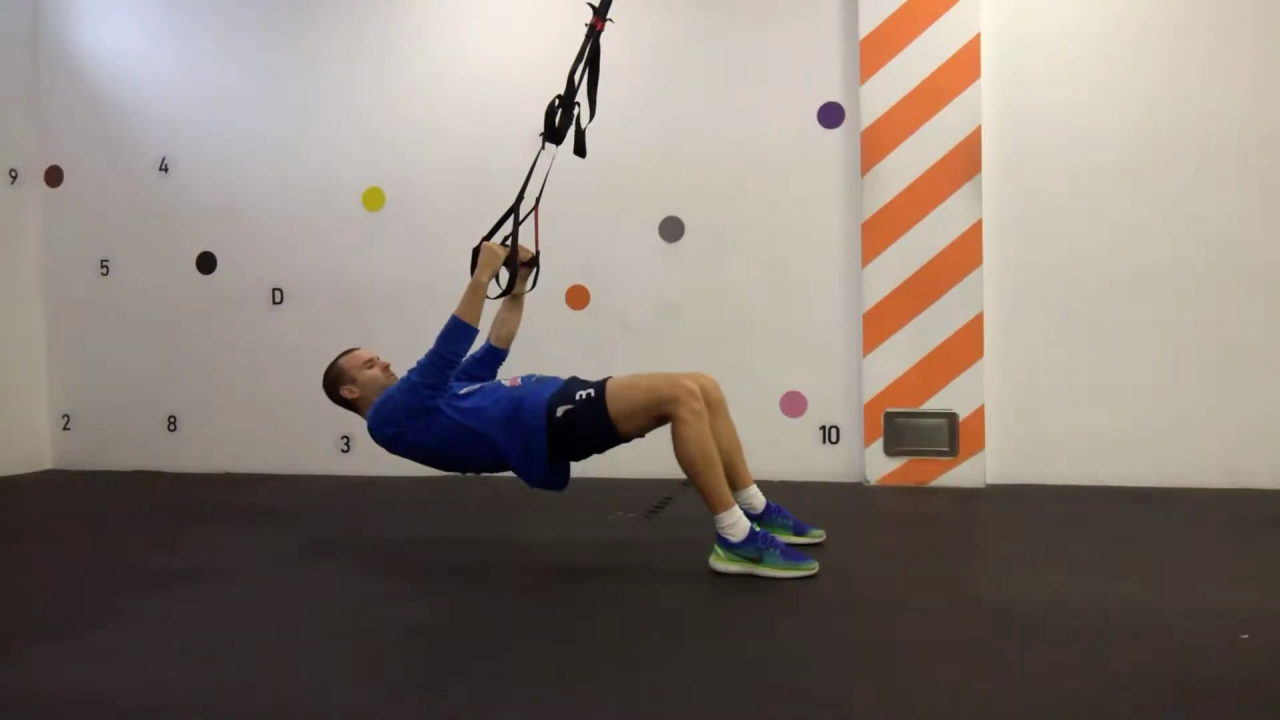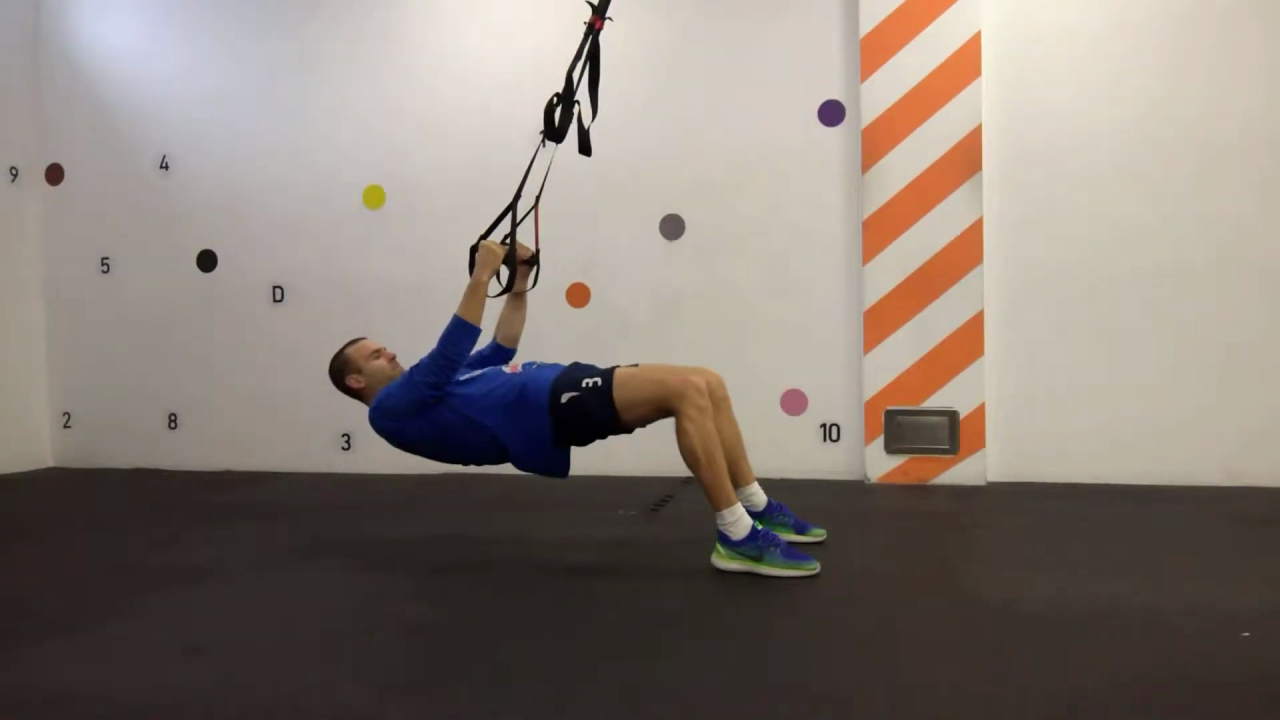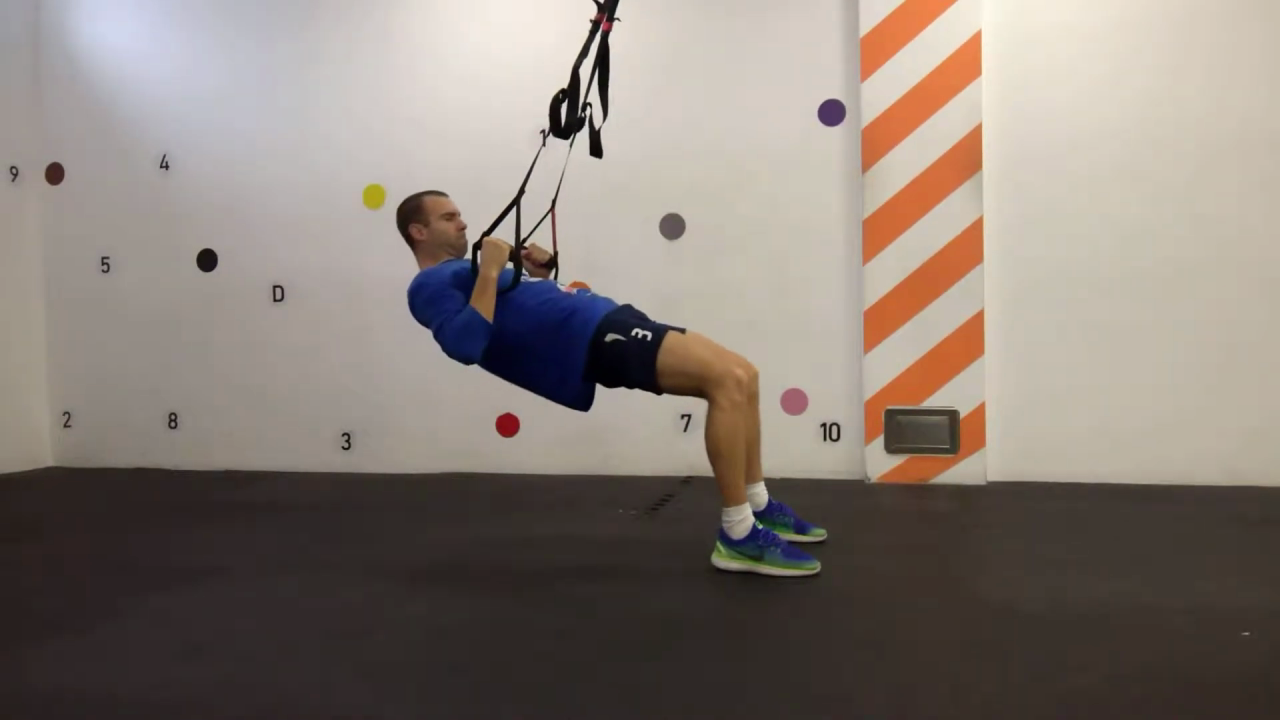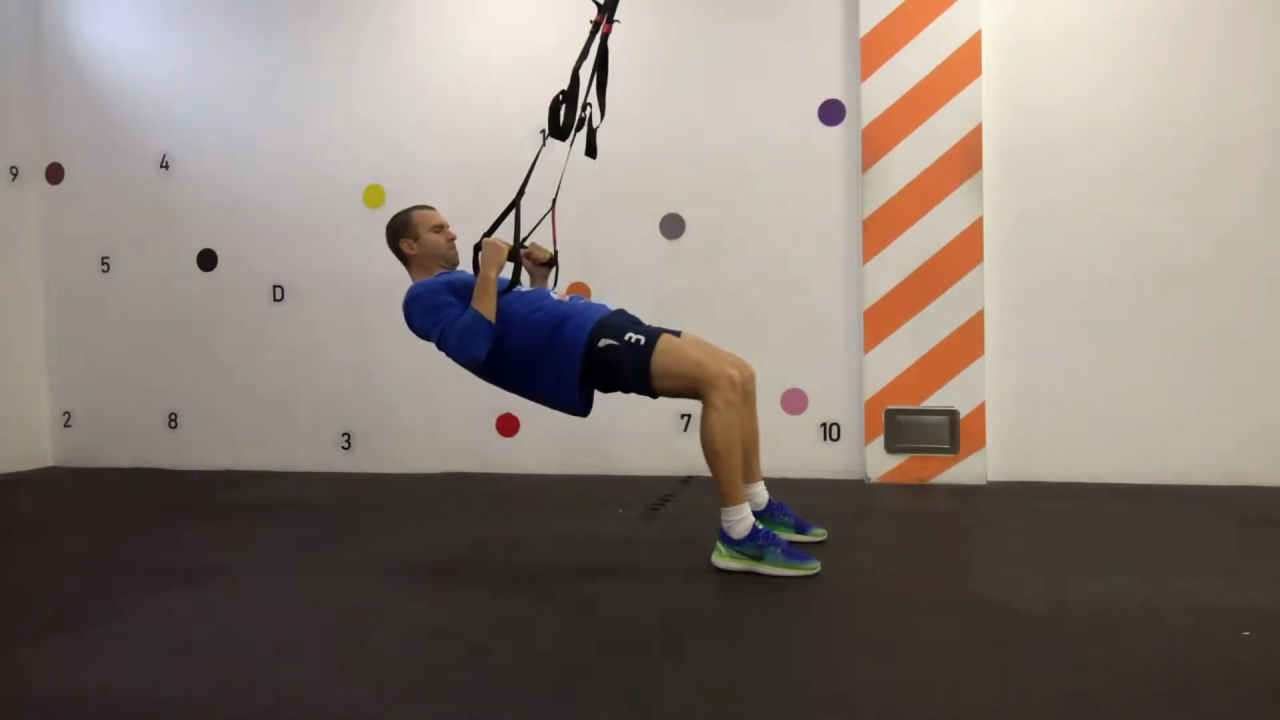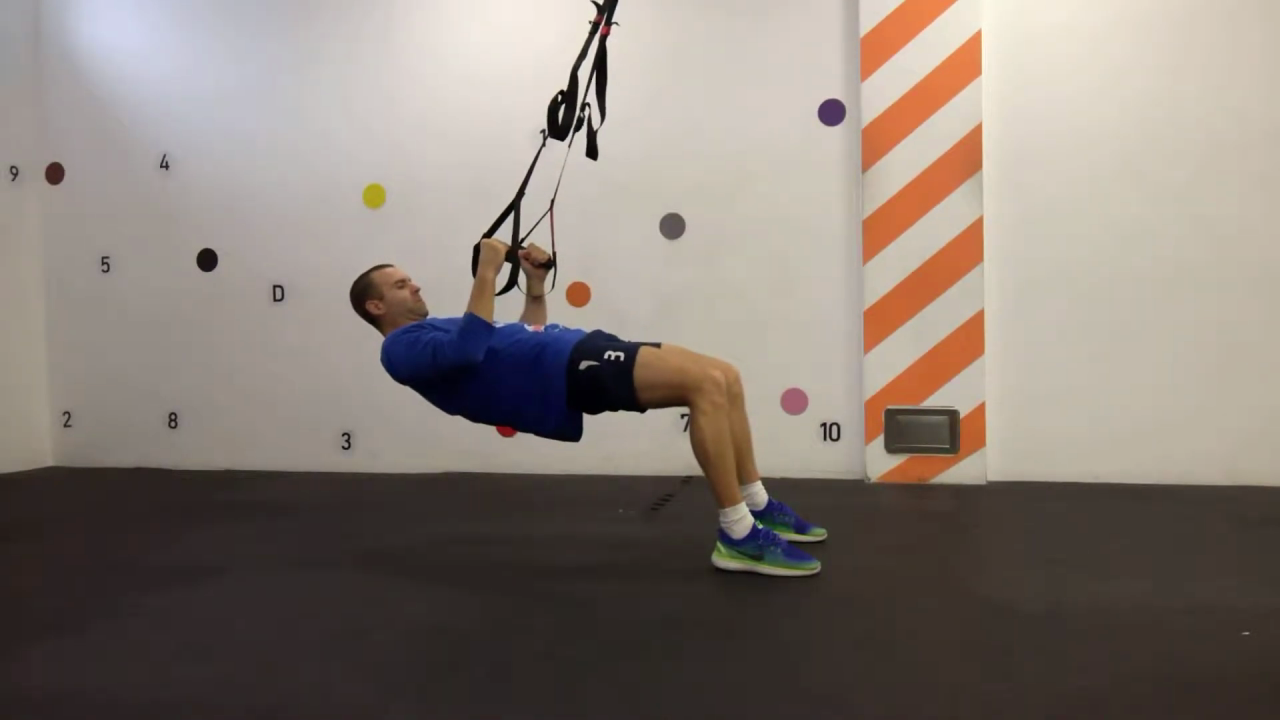
dt=1s
person 1, frame 1
left shoulder: (425, 399)
right shoulder: (391, 420)
left elbow: (491, 354)
right elbow: (443, 357)
left wrist: (517, 286)
right wrist: (481, 278)
left hip: (558, 405)
right hip: (546, 425)
left knee: (702, 388)
right knee: (682, 395)
left ankle: (756, 510)
right ankle: (736, 539)
person 1, frame 2
left shoulder: (426, 392)
right shoulder: (392, 411)
left elbow: (499, 351)
right elbow: (447, 354)
left wrist: (518, 283)
right wrist: (480, 277)
left hip: (559, 389)
right hip: (548, 409)
left knee: (707, 384)
right knee: (689, 390)
left ankle: (758, 510)
right ankle: (738, 536)
person 1, frame 3
left shoulder: (457, 275)
right shoulder: (430, 287)
right elbow: (466, 345)
left wrist: (539, 276)
right wrist: (489, 271)
left hip: (603, 321)
right hip: (588, 339)
left knee: (741, 376)
right knee: (729, 381)
left ankle: (758, 506)
right ankle: (739, 536)
person 1, frame 4
left shoulder: (450, 286)
right shoulder: (425, 297)
right elbow: (470, 346)
left wrist: (538, 278)
right wrist: (489, 271)
left hip: (597, 328)
right hip: (582, 344)
left knee: (738, 376)
right knee: (723, 381)
left ankle: (758, 507)
right ankle: (738, 535)
person 1, frame 5
left shoulder: (430, 331)
right shoulder: (402, 349)
right elbow: (468, 352)
left wrist: (535, 286)
right wrist: (486, 274)
left hip: (575, 354)
right hip: (566, 372)
left knee: (724, 379)
right knee: (708, 384)
left ankle: (757, 508)
right ankle: (739, 536)
